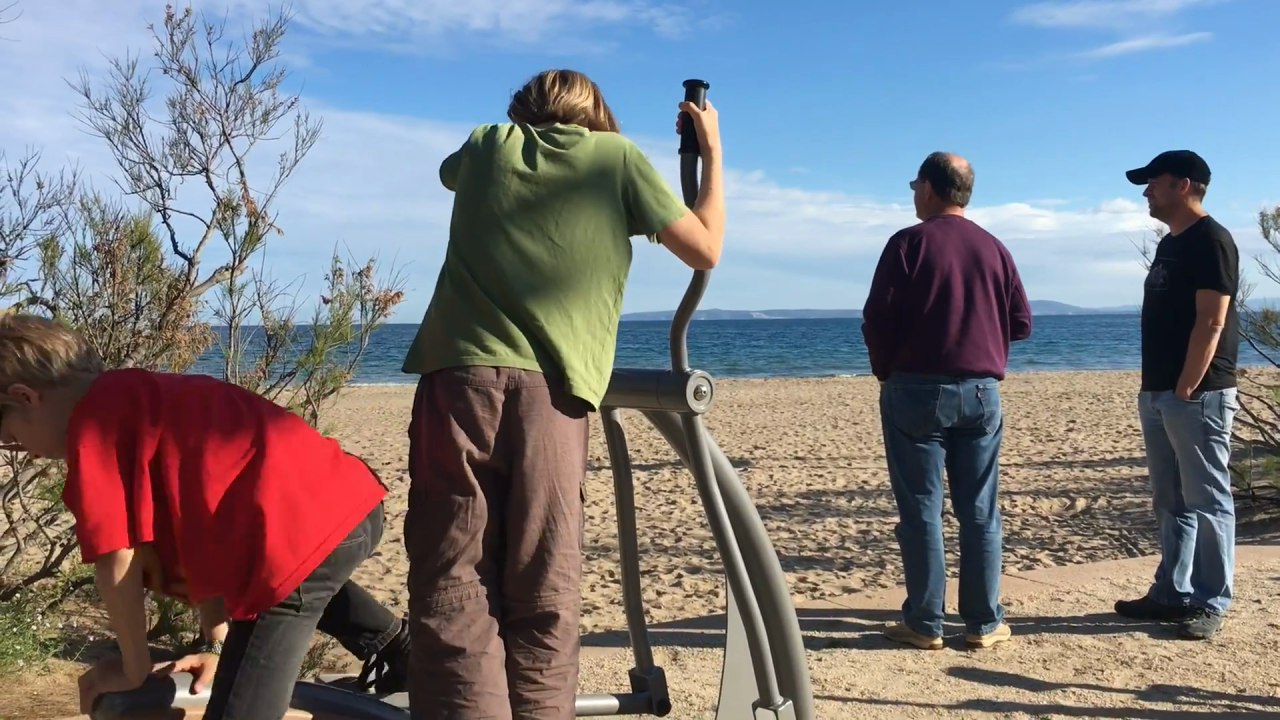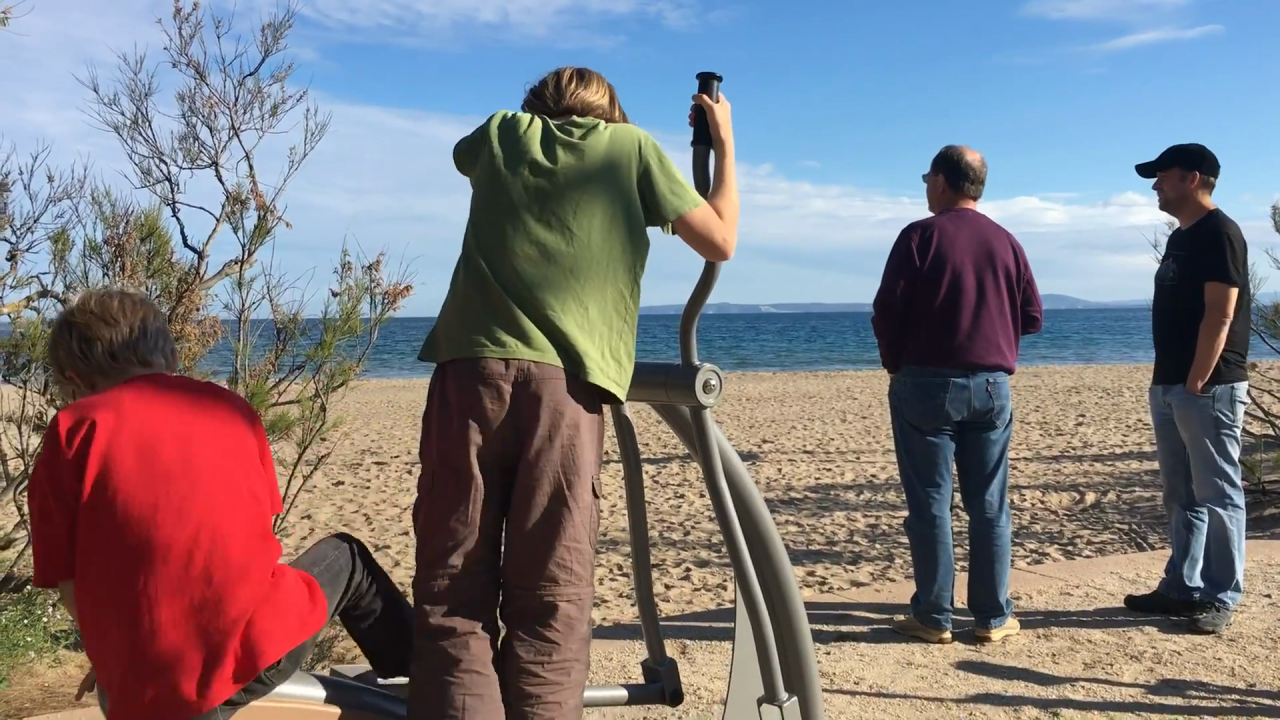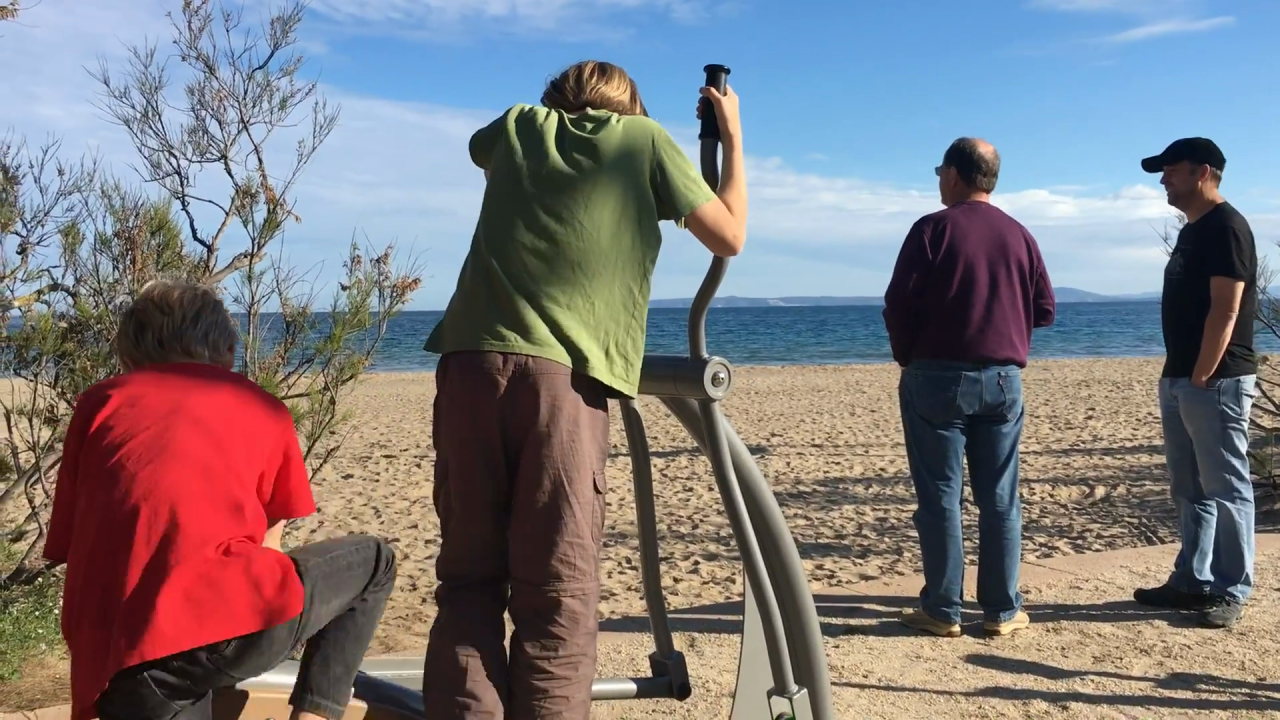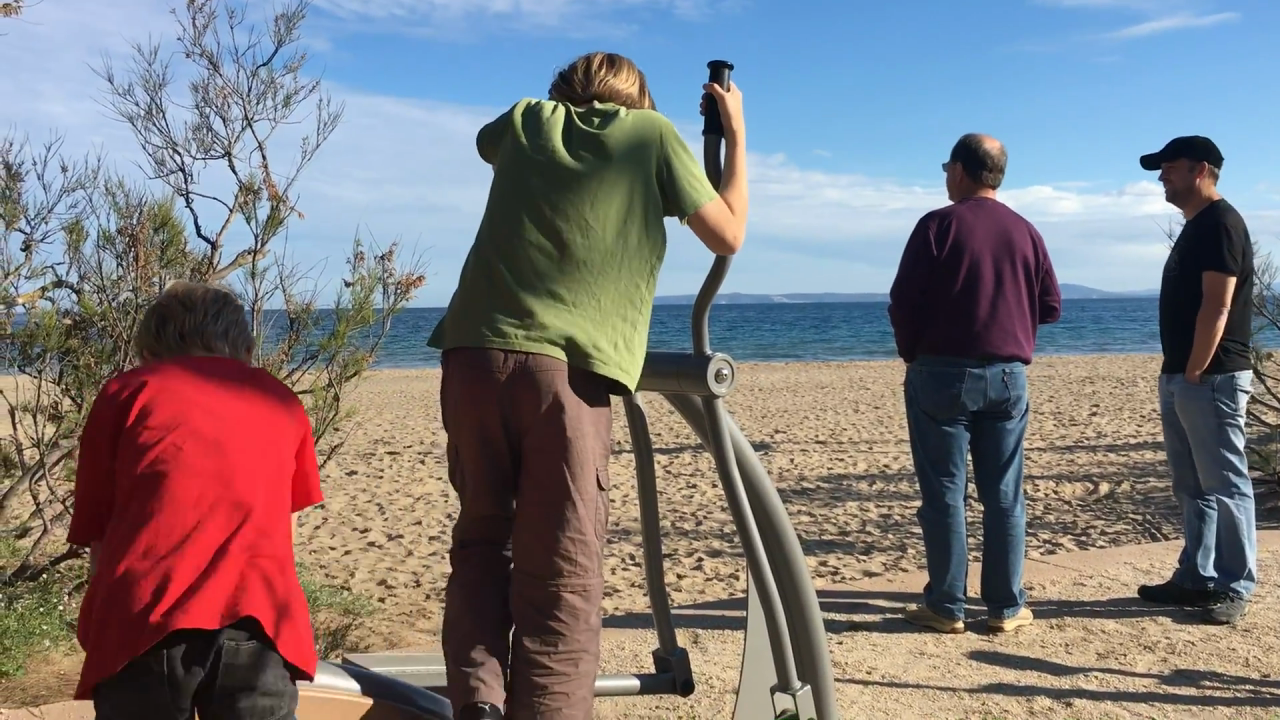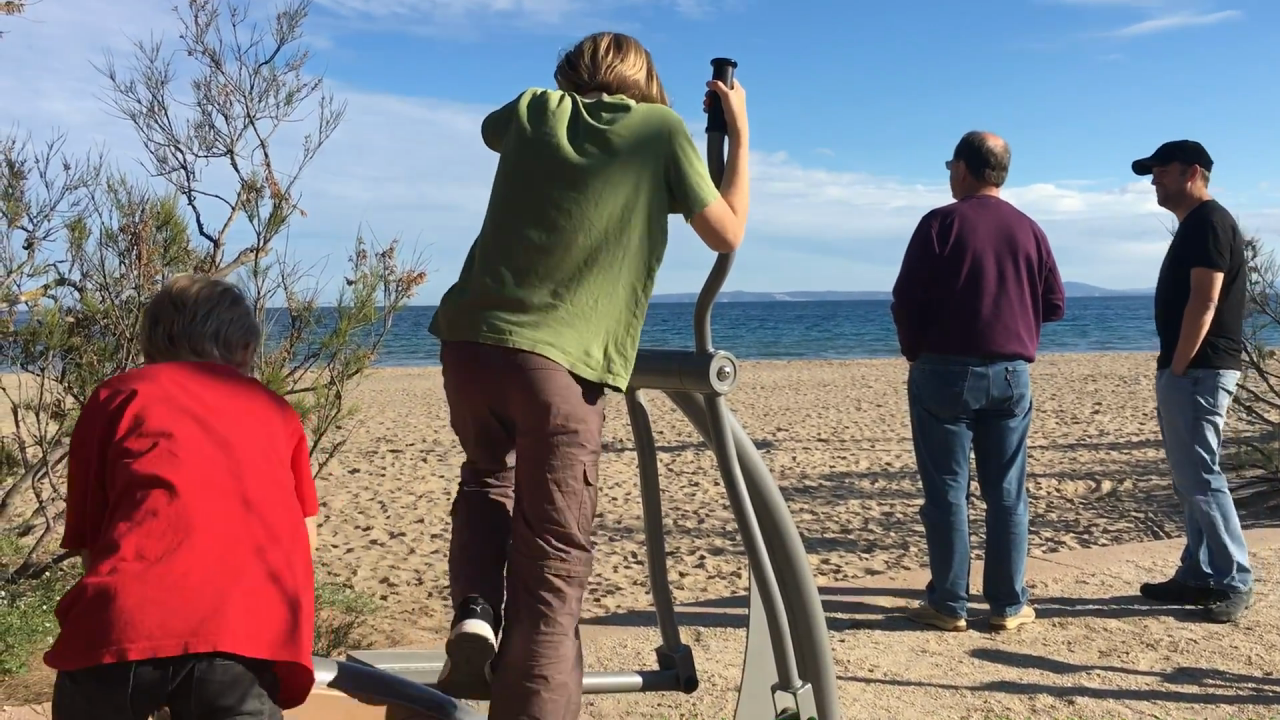
dt=0.3s
person 1, frame 1
left shoulder: (485, 146)
right shoulder: (615, 155)
right elbow: (705, 249)
right wrist: (712, 153)
left hip: (458, 379)
right hip: (549, 392)
left knee: (453, 599)
right knee: (542, 603)
person 1, frame 2
left shoulder: (499, 134)
right shoulder: (630, 145)
right elbow: (720, 241)
right wrist: (725, 144)
left hip: (471, 370)
right hip: (562, 383)
left knee: (453, 598)
right knee: (549, 599)
person 1, frame 3
left shoulder: (516, 127)
right shoulder: (643, 138)
right elbow: (729, 236)
right wrist: (732, 137)
left hip: (474, 363)
right hip: (566, 375)
left knee: (469, 578)
right knee: (556, 592)
person 1, frame 4
left shoulder: (525, 121)
right shoulder: (651, 132)
right elbow: (727, 236)
right wrist: (735, 134)
left hip: (474, 356)
right hip: (569, 370)
left knee: (482, 540)
right knee: (560, 584)
person 1, frame 5
left shoulder: (531, 110)
right shoulder: (661, 128)
right elbow: (728, 235)
right wrist: (739, 132)
left hip: (472, 344)
right hip: (561, 364)
left knee: (487, 479)
right knee: (549, 572)
left ankle: (476, 612)
person 2, frame 1
left shoulder: (909, 243)
right shoulder: (994, 248)
left elbow: (878, 318)
right elbow: (1022, 322)
left wrist: (885, 371)
left hip: (916, 390)
right hip: (982, 392)
left knee: (921, 509)
right knee: (980, 511)
left ankle: (925, 622)
right ankle: (984, 621)
person 2, frame 2
left shoulder: (920, 236)
right shoulder: (1006, 242)
left elbow: (887, 311)
right elbow: (1032, 316)
left wrist: (894, 364)
left hip: (926, 383)
right hip: (992, 385)
left knee: (930, 502)
right knee: (990, 504)
left ankle: (933, 616)
right ankle: (994, 616)
person 2, frame 3
left shoulder: (933, 228)
right shoulder: (1019, 235)
left elbow: (899, 304)
right elbow: (1045, 310)
left wrist: (905, 356)
left hip: (937, 377)
right hip: (1003, 379)
left knee: (940, 495)
right knee: (1000, 498)
left ankle: (942, 610)
right ankle: (1002, 609)
person 2, frame 4
left shoulder: (938, 224)
right shoulder: (1025, 231)
left elbow: (904, 301)
right elbow: (1051, 306)
left wrist: (910, 353)
left hip: (942, 373)
right hip: (1008, 375)
left knee: (945, 493)
right knee: (1004, 495)
left ankle: (946, 606)
right ankle: (1006, 605)
person 2, frame 5
left shoulder: (941, 223)
right shoulder: (1029, 229)
left elbow: (907, 300)
right elbow: (1054, 305)
left wrist: (914, 351)
left hip: (945, 372)
right hip: (1011, 374)
left knee: (947, 490)
right knee: (1007, 493)
left ankle: (948, 604)
right ankle: (1009, 604)
person 3, frame 1
left shoulder: (1211, 241)
right shoulder: (1169, 243)
left elbow: (1210, 323)
left wrist: (1186, 388)
right wrist: (1154, 387)
left hip: (1198, 395)
right hip: (1157, 393)
left knee: (1207, 501)
right knee: (1171, 502)
left ankle: (1210, 603)
right ankle: (1172, 593)
person 3, frame 2
left shoulder: (1219, 234)
right shoulder: (1180, 237)
left elbow: (1219, 317)
left wrist: (1196, 383)
left hip: (1209, 389)
right hip: (1168, 387)
left knee: (1217, 495)
right knee: (1181, 495)
left ankle: (1220, 598)
right ankle: (1181, 587)
person 3, frame 3
left shoulder: (1226, 227)
right shoulder: (1192, 230)
left elbow: (1225, 311)
left wrist: (1202, 377)
left hip: (1216, 382)
right hip: (1178, 380)
left knee: (1226, 488)
right knee: (1190, 488)
left ankle: (1231, 591)
right ankle: (1192, 581)
person 3, frame 4
left shoulder: (1220, 223)
right shoulder: (1195, 225)
left elbow: (1217, 307)
left wrist: (1195, 373)
left hip: (1211, 377)
right hip: (1181, 375)
left knee: (1225, 483)
right knee: (1192, 485)
left ankle: (1236, 587)
right ankle: (1197, 578)
person 3, frame 5
left shoulder: (1209, 222)
right shoulder: (1193, 225)
left elbow: (1204, 303)
left wrist: (1177, 367)
right wrist: (1172, 368)
left hip: (1199, 370)
right hip: (1187, 370)
left knee: (1198, 477)
right knee: (1192, 480)
left ankle: (1234, 581)
right ankle: (1200, 575)
person 4, frame 1
left shoulder: (93, 424)
right shoulder: (147, 399)
left elbow: (118, 563)
left wrist: (133, 671)
right wrist: (217, 644)
left hip: (314, 530)
right ankle: (396, 646)
person 4, frame 2
left shoulder: (72, 430)
right shoulder: (229, 408)
left elbow: (65, 577)
left wrist: (120, 671)
right hip: (270, 634)
right knee: (346, 556)
person 4, frame 3
left shoulder: (99, 404)
right shoulder: (263, 407)
left elbow: (69, 548)
left hip: (125, 653)
right hip: (239, 619)
right knee: (373, 563)
person 4, frame 4
left shoulder: (123, 393)
right shoulder: (279, 402)
left elbow: (97, 538)
left wrist: (115, 630)
left hip: (144, 628)
right hip: (253, 621)
person 4, frame 5
left shoulder: (117, 396)
right shoulder: (275, 411)
left elbow: (89, 541)
right elbow: (301, 537)
left hip: (127, 625)
right hip: (244, 635)
